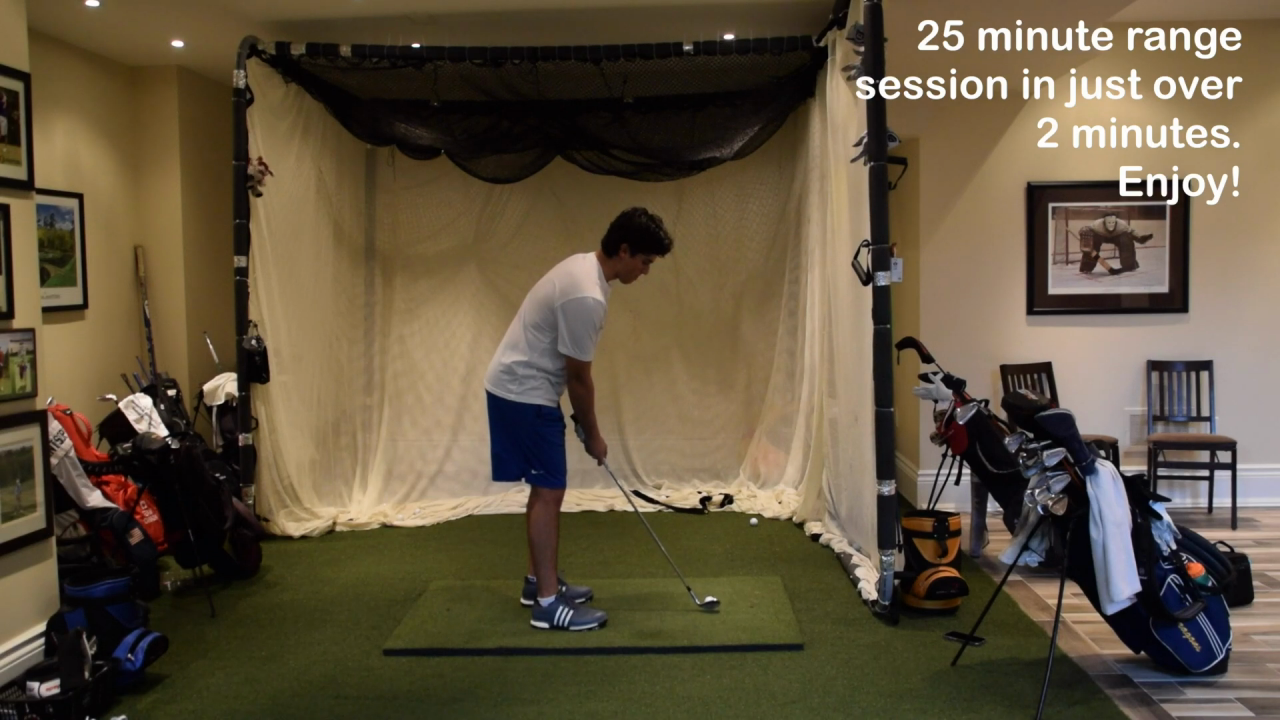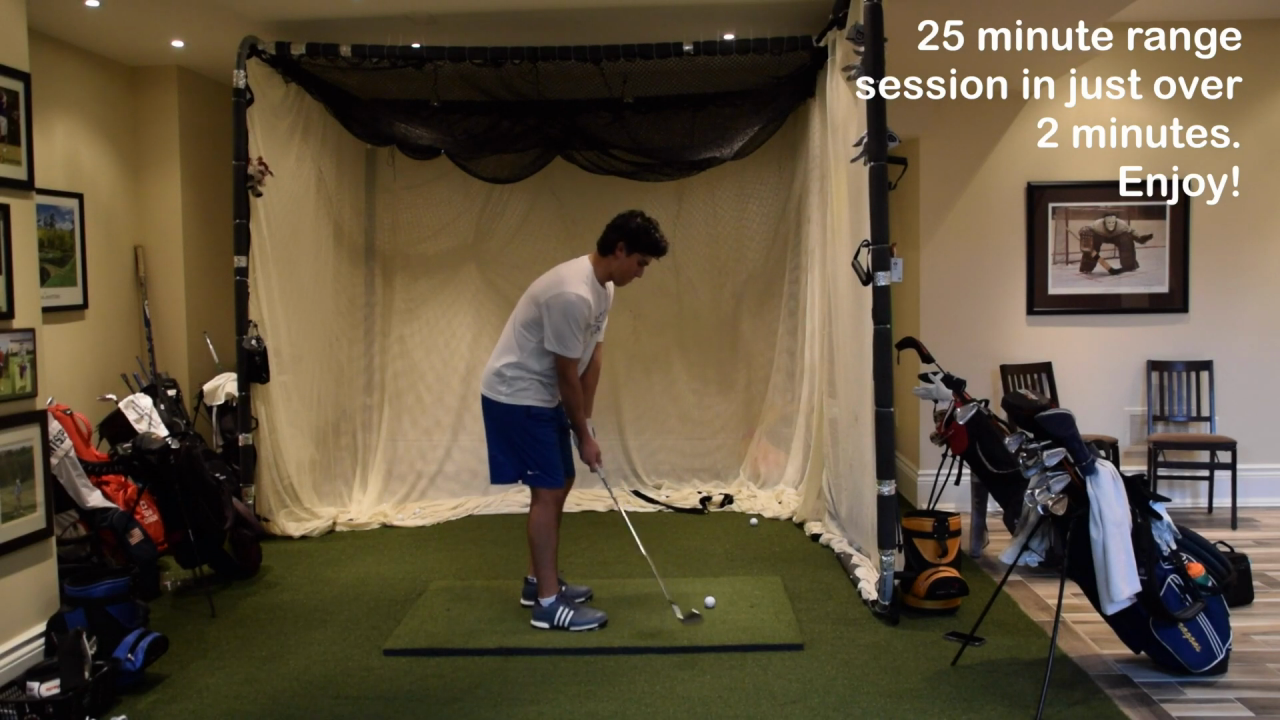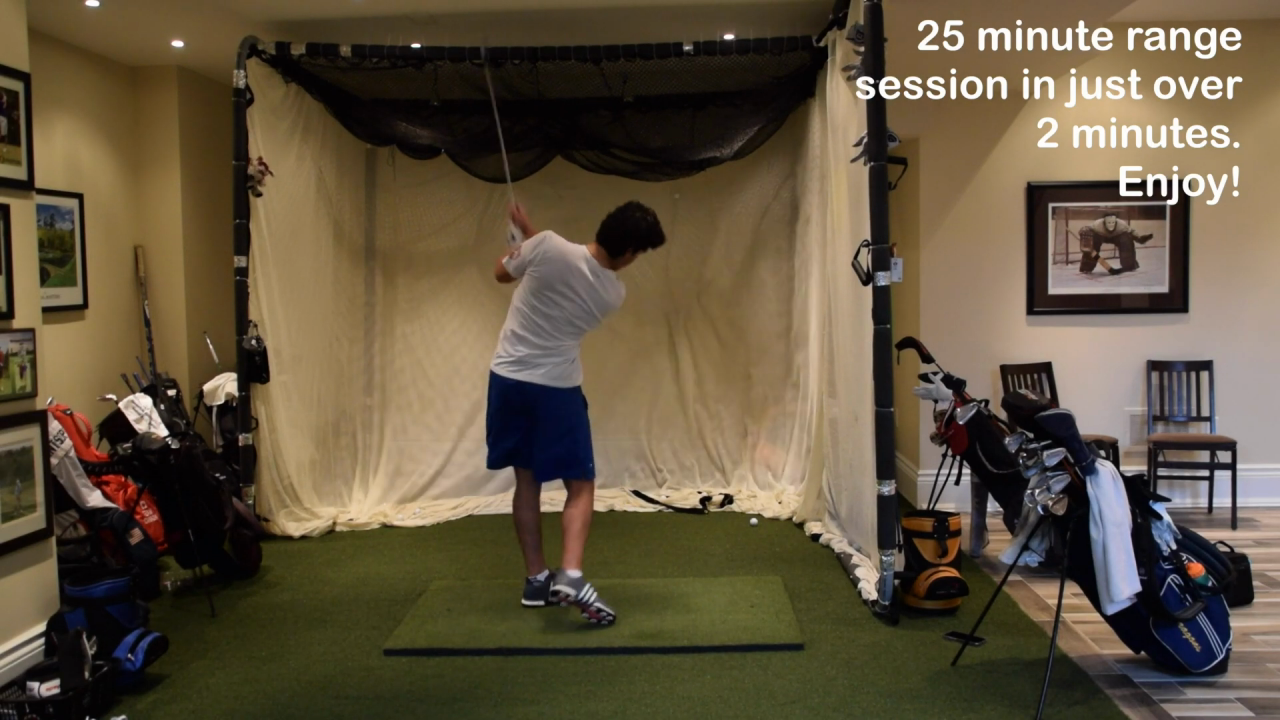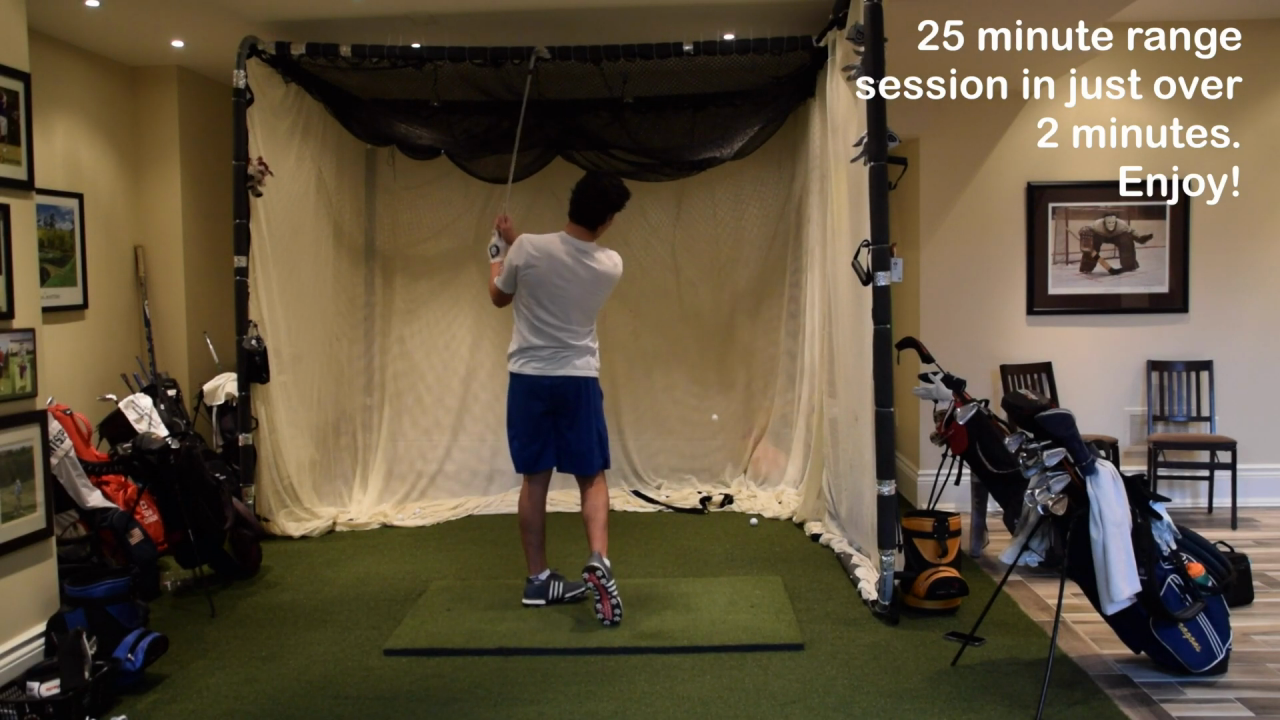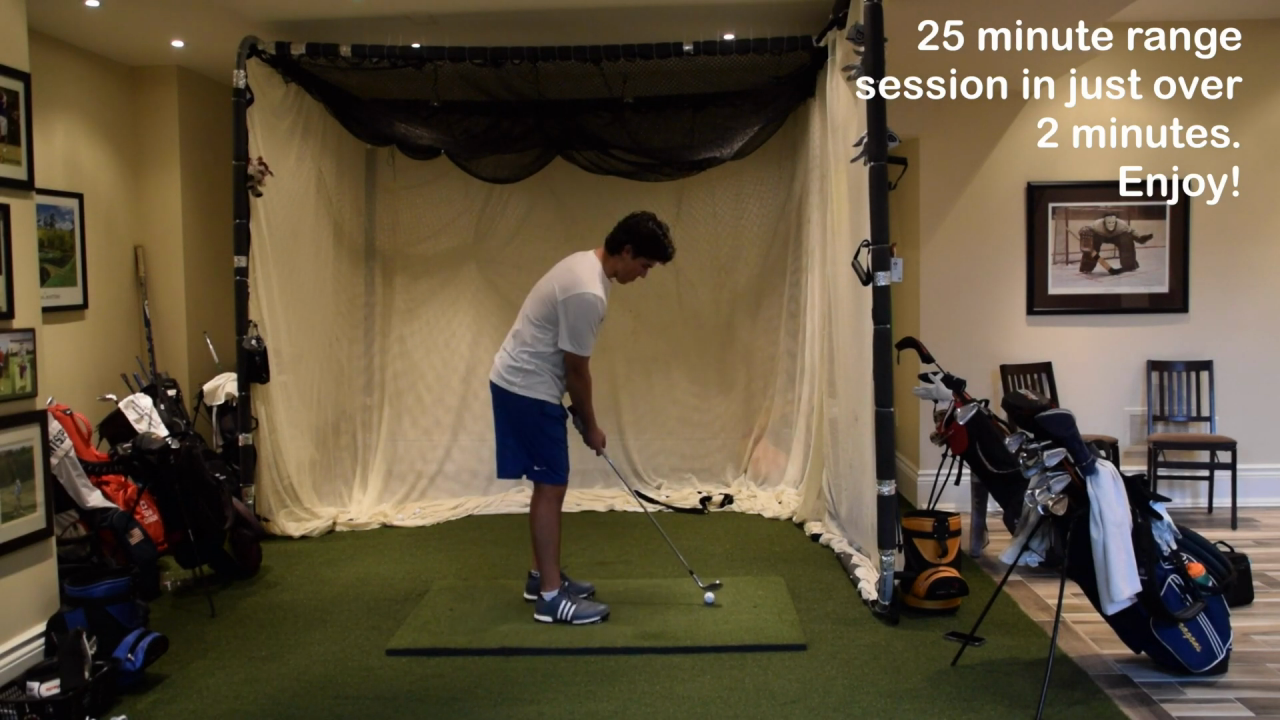
dt=1s
person 1, frame 1
left shoulder: (584, 266)
right shoulder: (587, 297)
right elbow: (578, 376)
left wrist: (584, 424)
right wrist: (592, 434)
left hip: (522, 387)
right hip: (524, 393)
left knee: (545, 488)
right knee: (549, 491)
left ankle: (539, 580)
right ankle: (548, 601)
person 1, frame 2
left shoulder: (604, 290)
right shoulder: (571, 293)
left elbow: (590, 358)
right elbow: (566, 373)
left wrist: (585, 424)
right wrist: (584, 434)
left hip: (543, 397)
right hip: (516, 395)
left knee: (557, 486)
right knee: (548, 490)
left ankle: (538, 579)
right ankle: (548, 603)
person 1, frame 3
left shoulder: (547, 245)
right shoulder: (613, 293)
left elbow: (504, 271)
left wrist: (525, 231)
right wrist: (527, 227)
left hip: (506, 377)
right hip: (558, 388)
left knee: (527, 478)
right knee: (579, 484)
left ankle: (536, 579)
right ankle: (571, 577)
person 1, frame 4
left shoulder: (526, 250)
right shoulder: (611, 266)
left elbow: (498, 297)
left wrist: (498, 252)
left hip: (528, 378)
right hip: (579, 379)
left knee: (535, 478)
right knee: (591, 477)
left ankle: (538, 579)
right ankle: (598, 560)
person 1, frame 5
left shoulder: (584, 263)
right shoulder: (588, 293)
right elbow: (576, 369)
left wrist: (581, 412)
right wrist: (590, 426)
left hip: (525, 382)
right hip: (527, 388)
left knee: (549, 483)
right knee: (551, 486)
left ankle: (542, 575)
right ankle: (550, 596)
